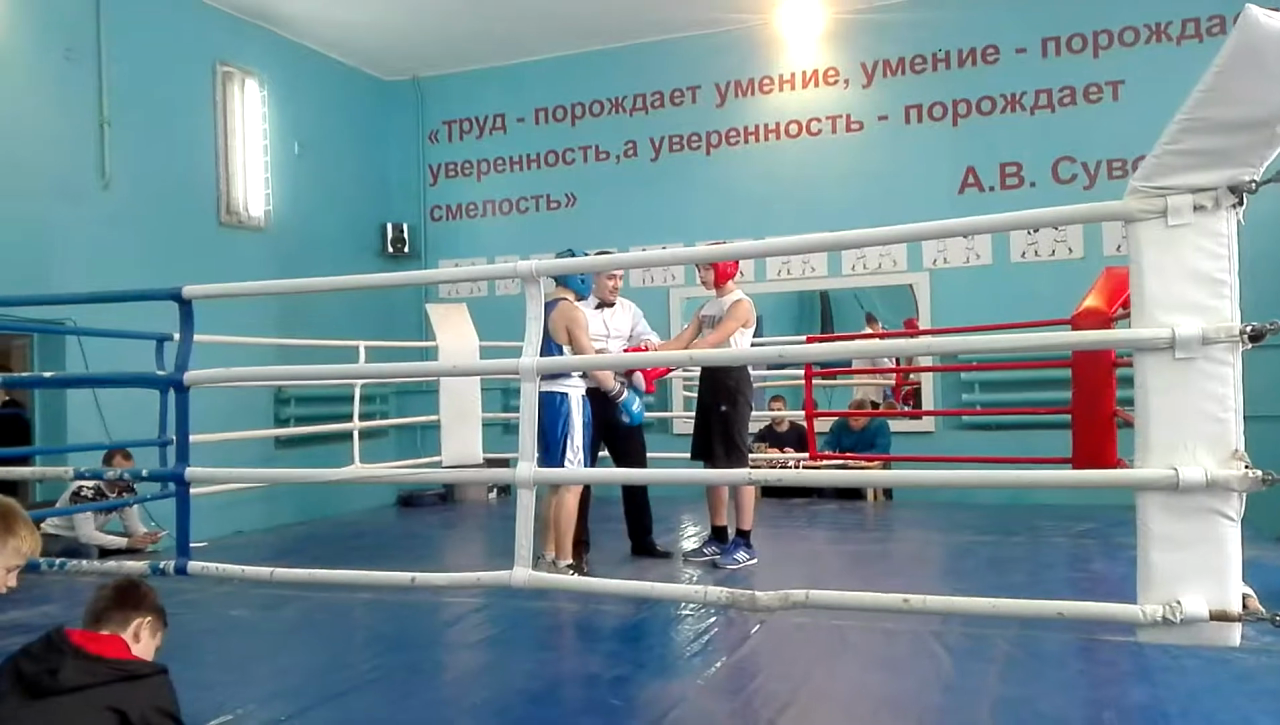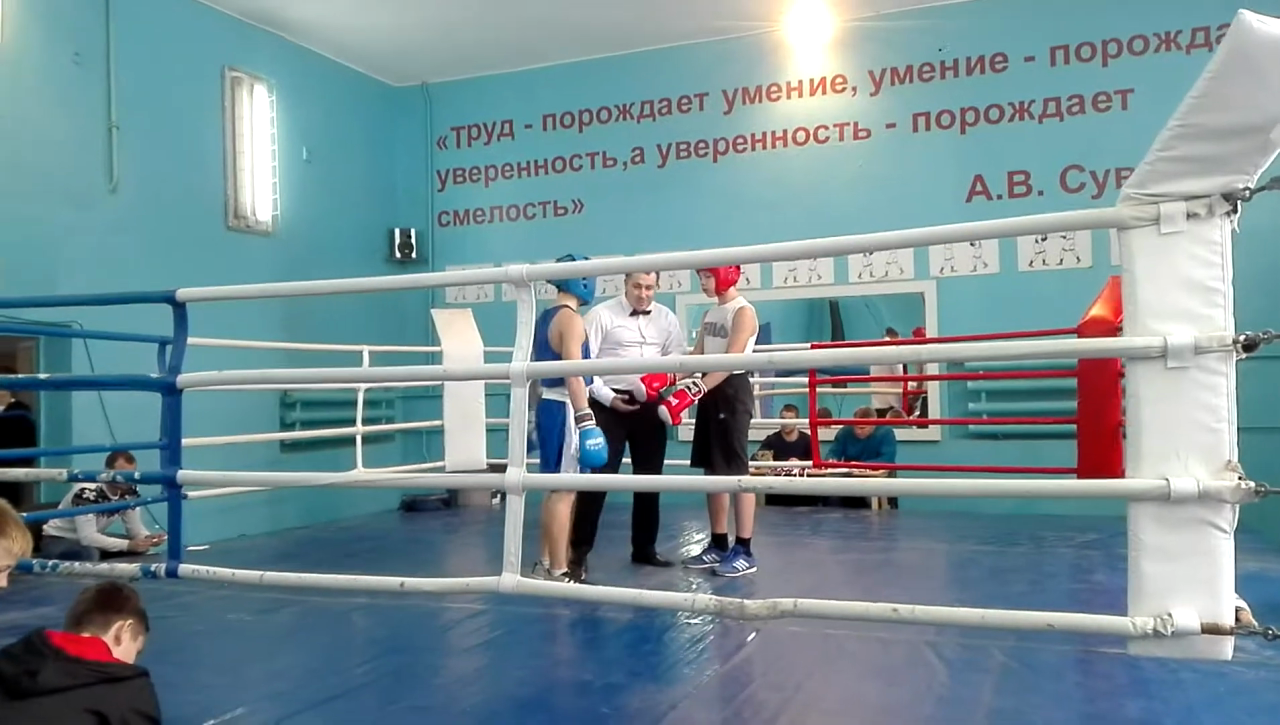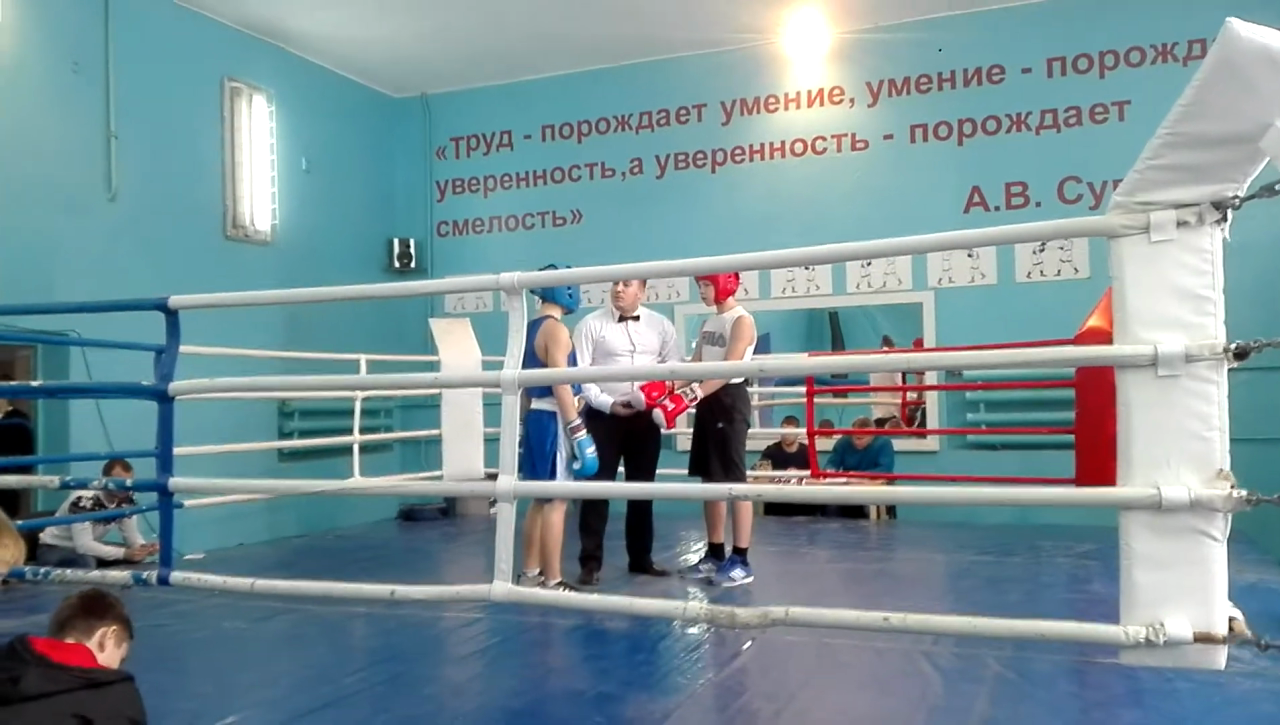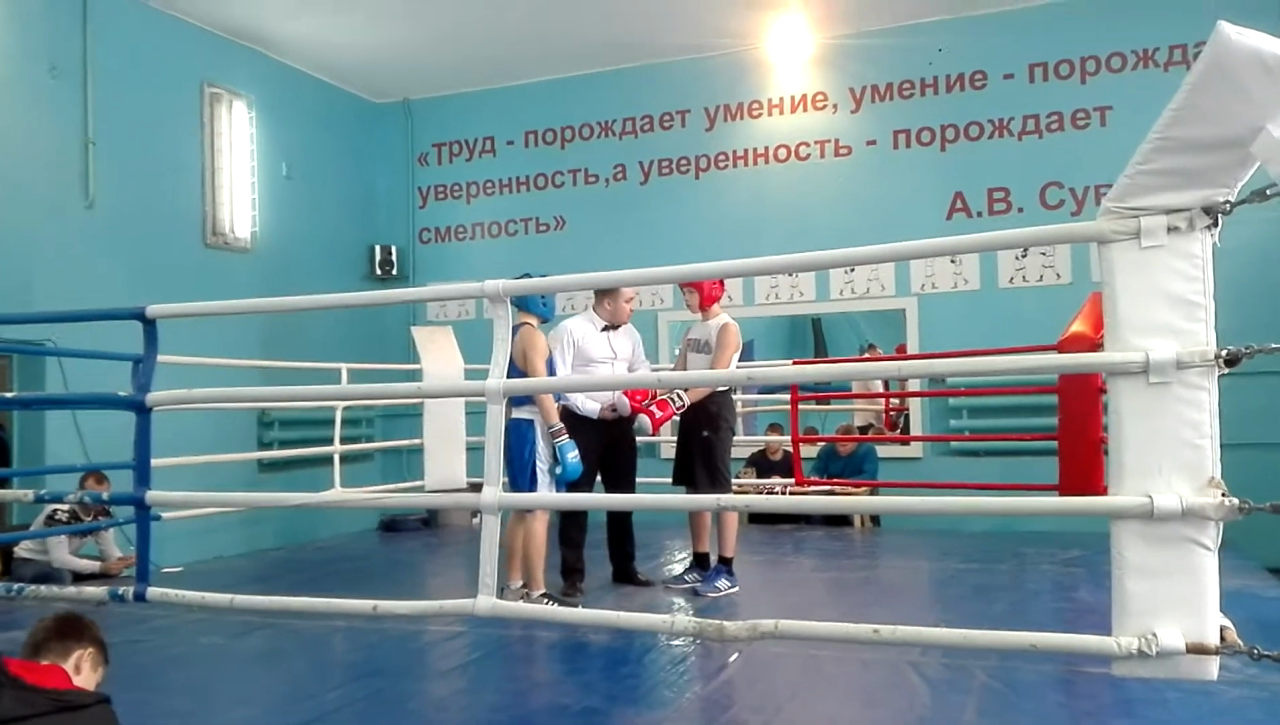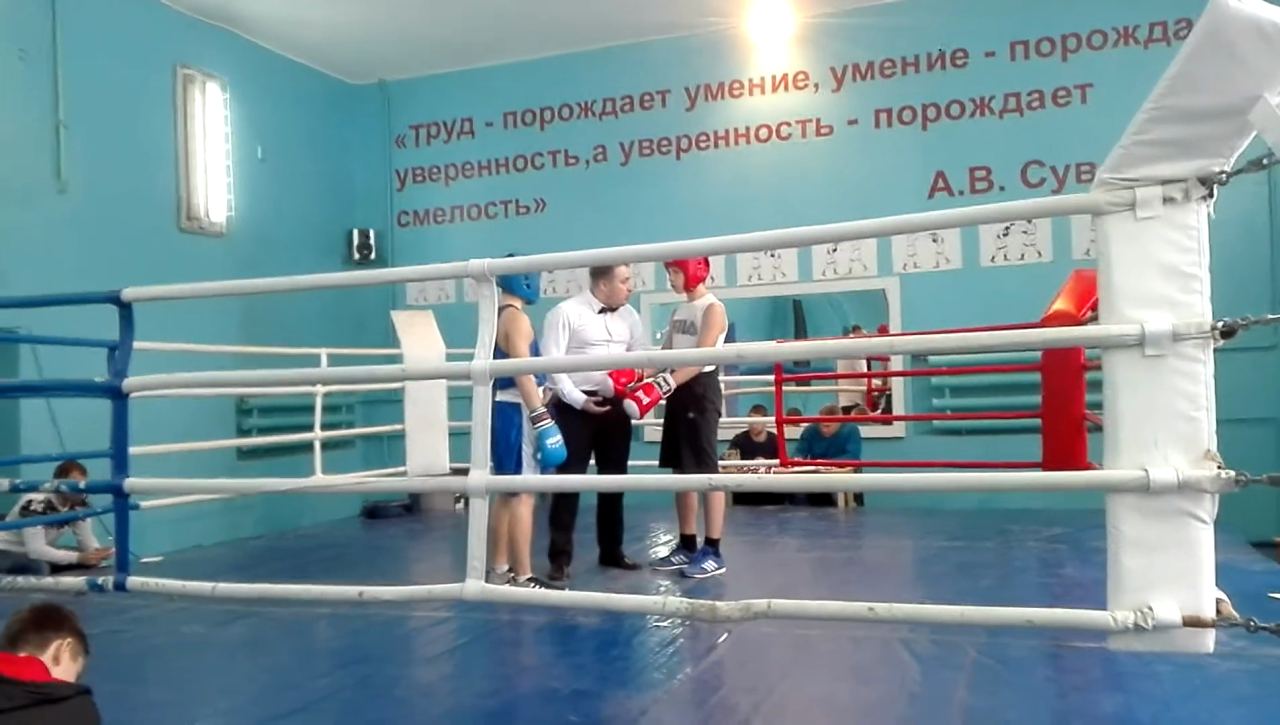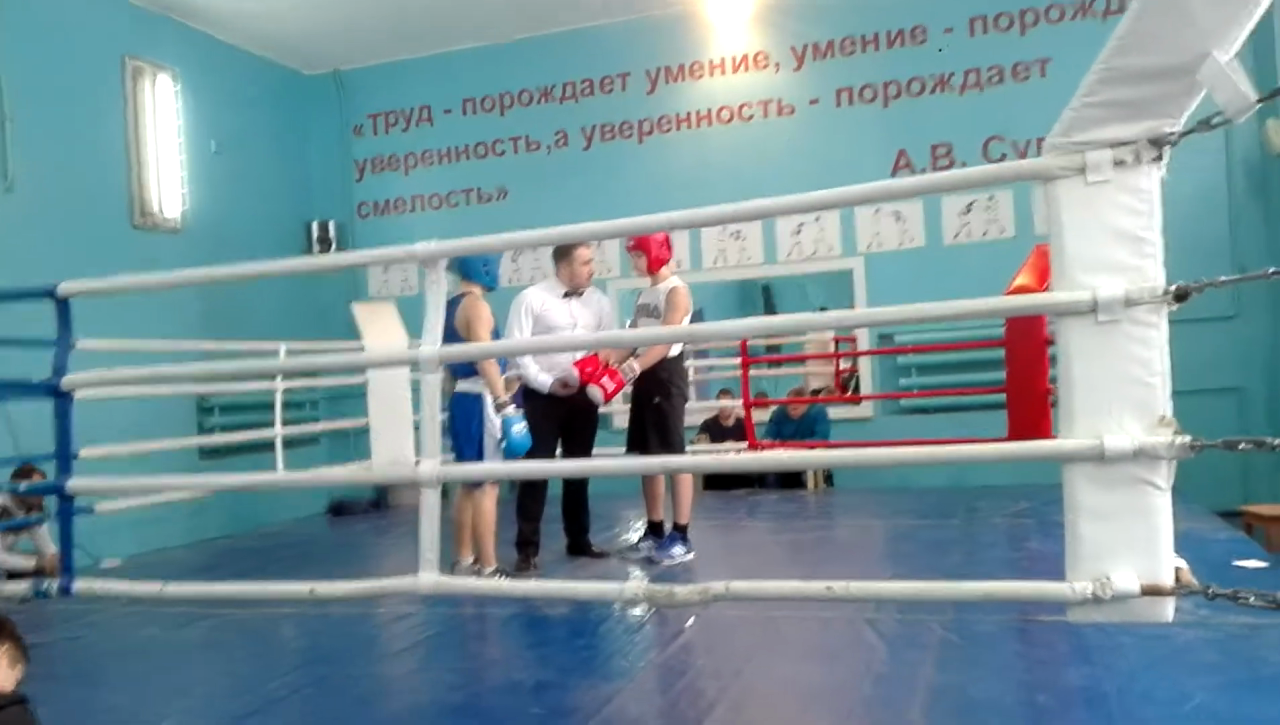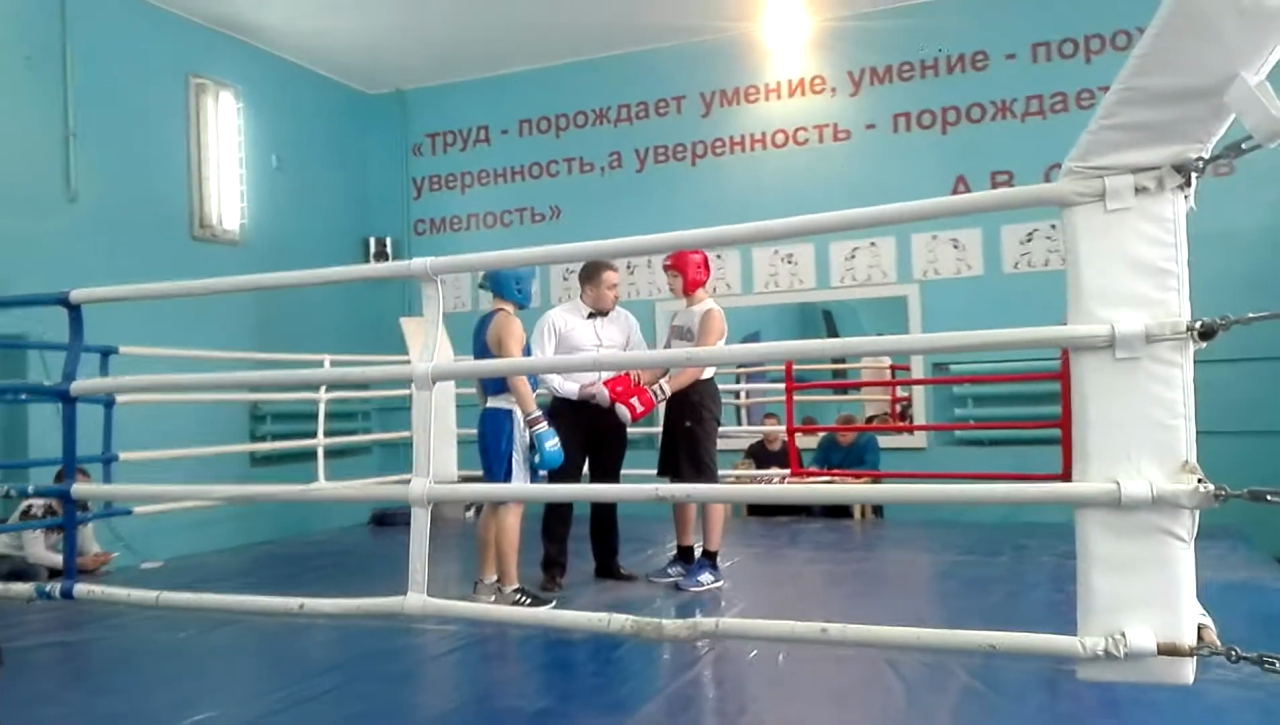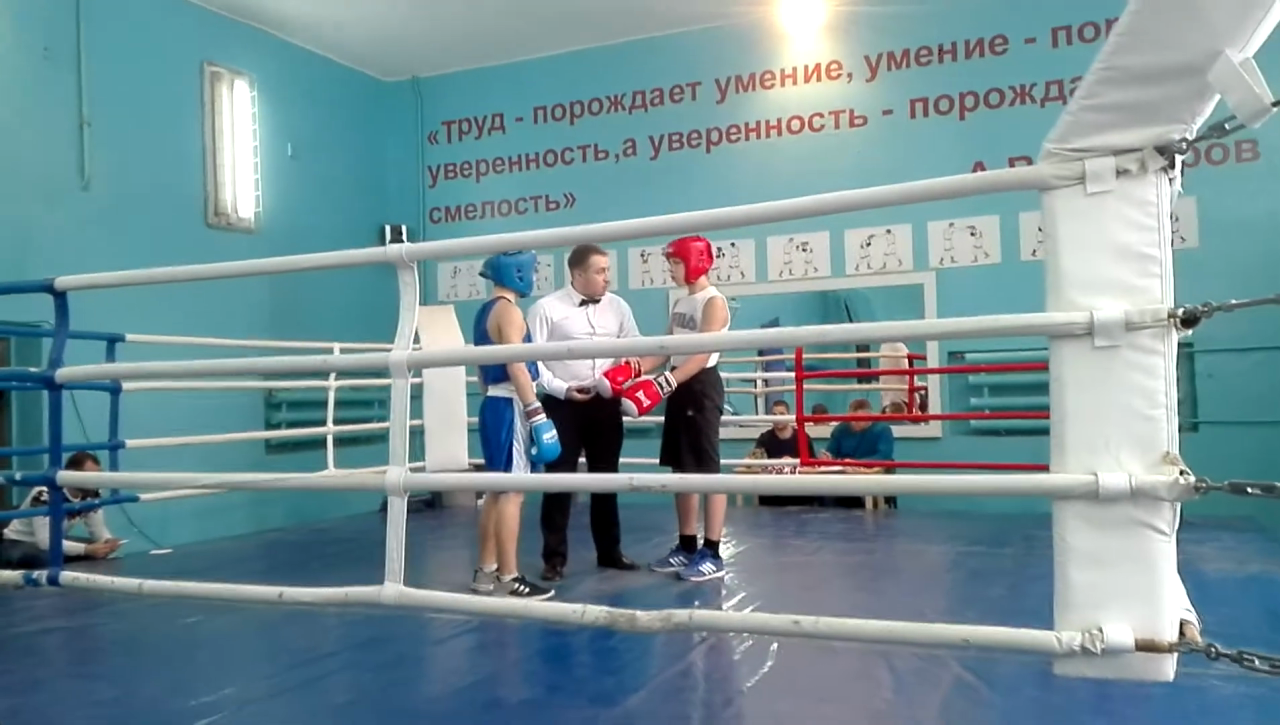
dt=0.5s
person 1, frame 1
left shoulder: (544, 311)
right shoulder: (572, 312)
right wrist: (620, 393)
left hip: (547, 397)
right hip: (567, 399)
left knee: (558, 483)
right knee: (571, 484)
left ankle: (548, 556)
right ankle: (563, 564)
person 1, frame 2
left shoulder: (544, 318)
right shoulder: (571, 319)
right elbow: (573, 374)
left wrist: (530, 415)
right wrist: (586, 421)
left hip: (547, 405)
right hip: (564, 407)
left knee: (555, 489)
right knee: (565, 492)
left ankle: (545, 563)
right ankle: (558, 572)
person 1, frame 3
left shoulder: (530, 329)
right shoulder: (556, 330)
right elbow: (560, 385)
left wrist: (522, 428)
right wrist: (579, 431)
left hip: (534, 417)
right hip: (553, 419)
left knee: (540, 499)
right knee: (556, 501)
left ankle: (530, 573)
right ankle: (552, 582)
person 1, frame 4
left shoulder: (510, 336)
right shoulder: (533, 336)
right elbow: (541, 390)
right wrist: (561, 435)
left hip: (517, 425)
right hip: (534, 427)
left knee: (521, 508)
right knee: (538, 510)
left ankle: (514, 585)
right ankle: (536, 593)
person 1, frame 5
left shoulder: (494, 318)
right shoulder: (517, 318)
right elbow: (523, 374)
right wrist: (541, 418)
left hip: (501, 408)
right hip: (518, 410)
left knee: (507, 492)
right knee: (523, 494)
left ankle: (499, 569)
right ankle: (523, 578)
person 1, frame 6
left shoulder: (451, 306)
right shoulder: (476, 305)
right elbow: (485, 360)
right wrist: (506, 407)
left hip: (462, 398)
right hip: (480, 399)
left knee: (469, 484)
right knee: (486, 484)
left ankle: (464, 562)
right ankle: (488, 569)
person 1, frame 7
left shoulder: (484, 323)
right shoulder: (509, 322)
right elbow: (516, 377)
right wrist: (538, 422)
left hip: (492, 414)
right hip: (510, 417)
left knee: (495, 501)
right knee: (512, 503)
left ankle: (486, 582)
right ankle: (509, 589)
person 1, frame 8
left shoulder: (485, 312)
right shoulder: (509, 311)
right elbow: (516, 367)
right wrist: (536, 413)
left hip: (493, 403)
right hip: (511, 406)
left knee: (496, 491)
right knee: (512, 492)
left ankle: (486, 571)
right ankle: (508, 579)
person 2, frame 1
left shoulder: (740, 304)
right shoulder: (706, 307)
left elbow: (710, 343)
right elbow: (679, 341)
left hip: (732, 381)
right hip: (709, 381)
left knee: (736, 462)
right knee: (712, 462)
left ankle: (744, 543)
right ankle: (718, 537)
person 2, frame 2
left shoulder: (743, 312)
right shoulder: (711, 314)
right elbow: (697, 356)
left wrist: (694, 390)
right wrist: (668, 379)
left hip: (732, 391)
right hip: (709, 392)
left knee: (736, 471)
right knee: (713, 470)
left ankle: (744, 551)
right ankle: (718, 545)
person 2, frame 3
left shoulder: (742, 321)
right shoulder: (709, 323)
right elbow: (696, 366)
left wrist: (689, 395)
right wrist: (667, 387)
left hip: (729, 400)
right hip: (707, 402)
left knee: (734, 480)
right knee: (710, 480)
left ankle: (741, 561)
right ankle: (715, 554)
person 2, frame 4
left shoulder: (727, 328)
right shoulder: (693, 330)
right elbow: (678, 373)
left wrist: (675, 402)
right wrist: (650, 395)
left hip: (715, 408)
right hip: (692, 410)
left knee: (719, 489)
right knee: (695, 489)
left ankle: (726, 570)
right ankle: (700, 564)
person 2, frame 5
left shoulder: (712, 309)
right shoulder: (680, 311)
left wrist: (663, 384)
right wrist: (637, 376)
left hip: (701, 390)
right hip: (678, 391)
left knee: (706, 471)
right knee: (682, 471)
left ankle: (713, 553)
right ankle: (687, 545)
person 2, frame 6
left shoulder: (676, 292)
right shoulder: (644, 295)
left elbow: (664, 343)
left wrist: (626, 372)
right wrist: (604, 361)
left hip: (666, 374)
right hip: (645, 376)
left knee: (673, 455)
right knee: (649, 457)
left ankle: (681, 537)
right ankle: (655, 531)
person 2, frame 7
left shoulder: (710, 314)
right shoulder: (679, 316)
left elbow: (697, 366)
left wrist: (656, 392)
right wrist: (634, 382)
left hip: (699, 398)
right hip: (678, 399)
left knee: (705, 481)
right knee: (678, 481)
left ankle: (710, 564)
right ankle: (684, 557)
person 2, frame 8
left shoulder: (713, 302)
right shoulder: (680, 304)
left elbow: (701, 355)
right elbow: (666, 350)
left wrist: (661, 385)
right wrist: (633, 369)
left hip: (701, 387)
right hip: (679, 388)
left knee: (706, 469)
right knee: (681, 469)
left ankle: (712, 554)
right ankle: (687, 546)
person 3, frame 1
left shoulder: (628, 310)
left elbow: (646, 338)
left wrist: (648, 343)
right hip: (583, 399)
left knee: (635, 468)
left ankle: (642, 540)
right ankle: (578, 546)
person 3, frame 2
left shoulder: (666, 317)
right shoulder: (601, 315)
left elbow: (678, 354)
right wrist: (608, 397)
left hip: (650, 405)
right hip: (609, 404)
left knee: (649, 477)
right knee: (600, 475)
left ankle: (644, 548)
right ankle: (579, 549)
person 3, frame 3
left shoulder: (660, 325)
right shoulder: (591, 325)
left elbow: (674, 363)
right wrist: (607, 403)
left hip: (645, 415)
right hip: (603, 415)
left knee: (643, 487)
left ankle: (641, 558)
right ankle: (591, 563)
person 3, frame 4
left shoulder: (629, 333)
right shoulder: (569, 330)
left elbow: (641, 369)
right wrist: (594, 409)
left hip: (621, 422)
right hip: (581, 422)
left knee: (623, 495)
right knee: (577, 497)
left ankle: (625, 567)
right ankle: (573, 575)
person 3, frame 5
left shoulder: (629, 316)
right shoulder: (566, 313)
left elbow: (641, 353)
right wrist: (579, 400)
left hip: (616, 406)
right hip: (576, 407)
left knee: (614, 479)
left ankle: (612, 551)
right ankle: (560, 558)
person 3, frame 6
left shoulder: (597, 300)
right shoulder: (531, 299)
right wrist: (545, 383)
left hip: (583, 393)
right hip: (543, 394)
left ankle: (579, 540)
right ankle: (528, 548)
person 3, frame 7
left shoulder: (625, 320)
right shoulder: (555, 319)
right wrist: (574, 390)
left hip: (610, 413)
right hip: (569, 412)
right knee: (562, 488)
left ankle: (607, 562)
right ankle: (553, 568)
person 3, frame 8
left shoulder: (618, 307)
right shoulder: (547, 308)
right wrist: (561, 389)
left hip: (606, 402)
right hip: (562, 404)
left knee: (606, 478)
right knee: (559, 479)
left ankle: (609, 551)
right ankle: (554, 557)
